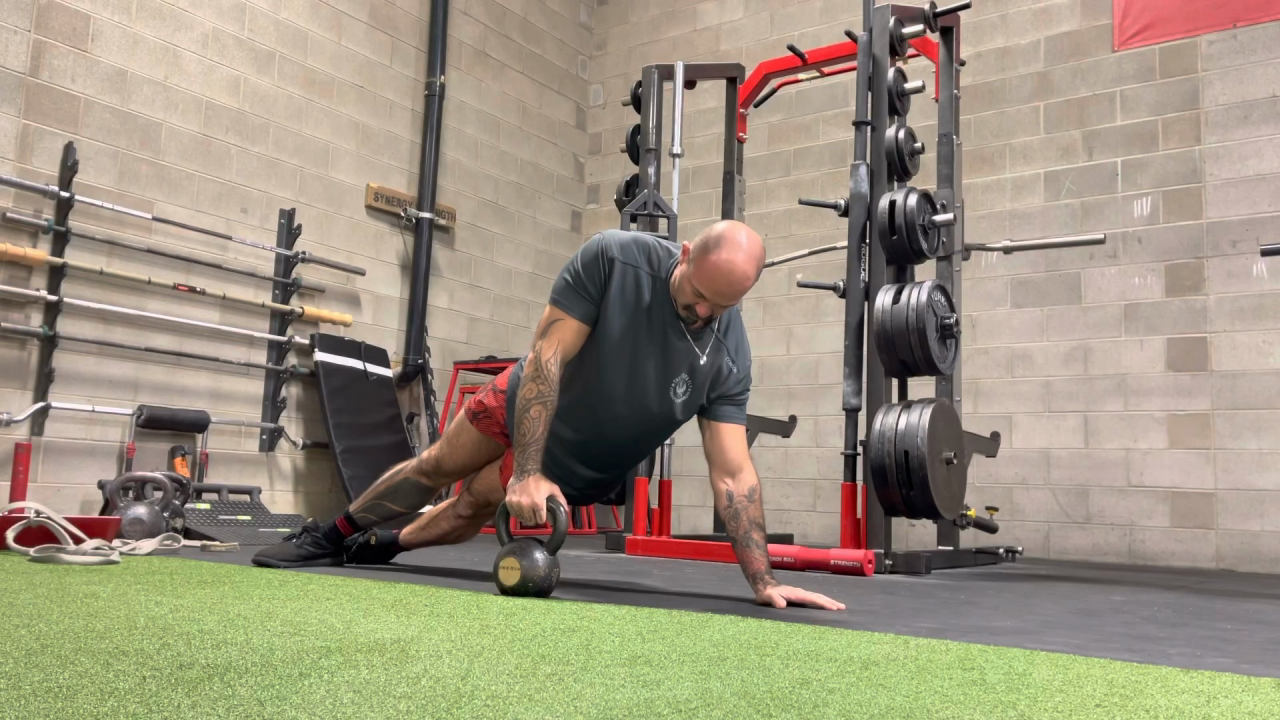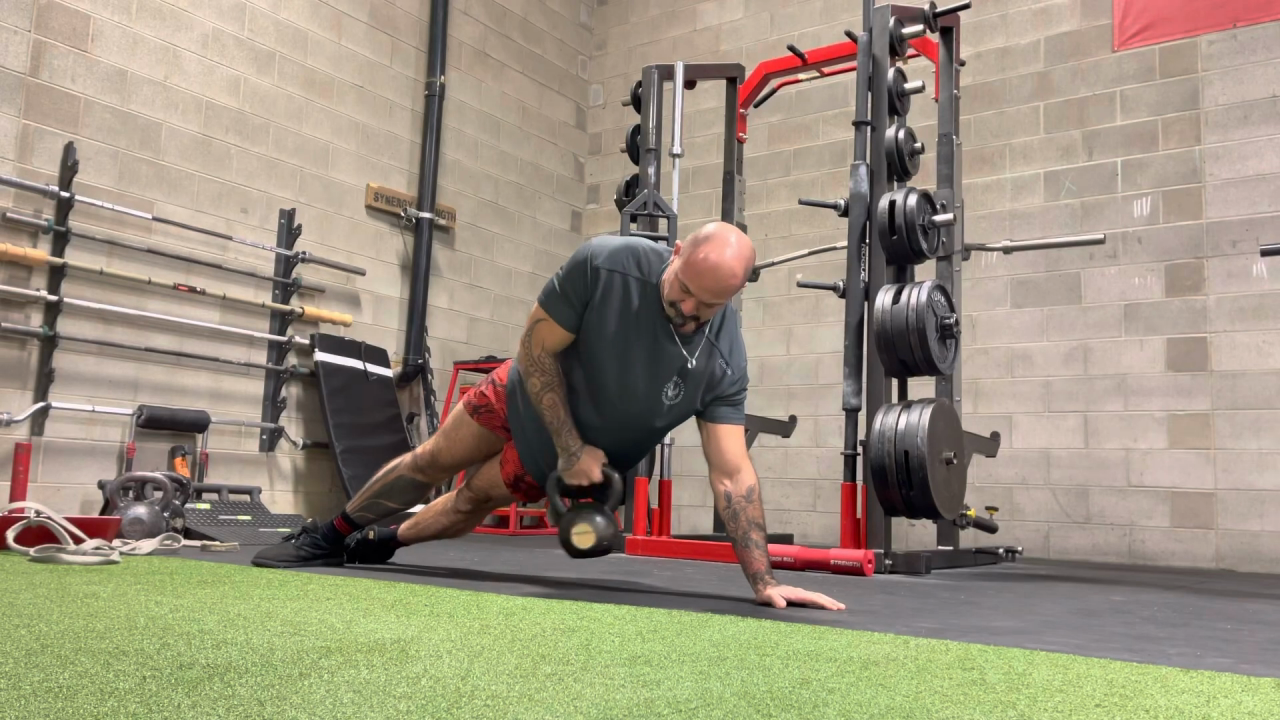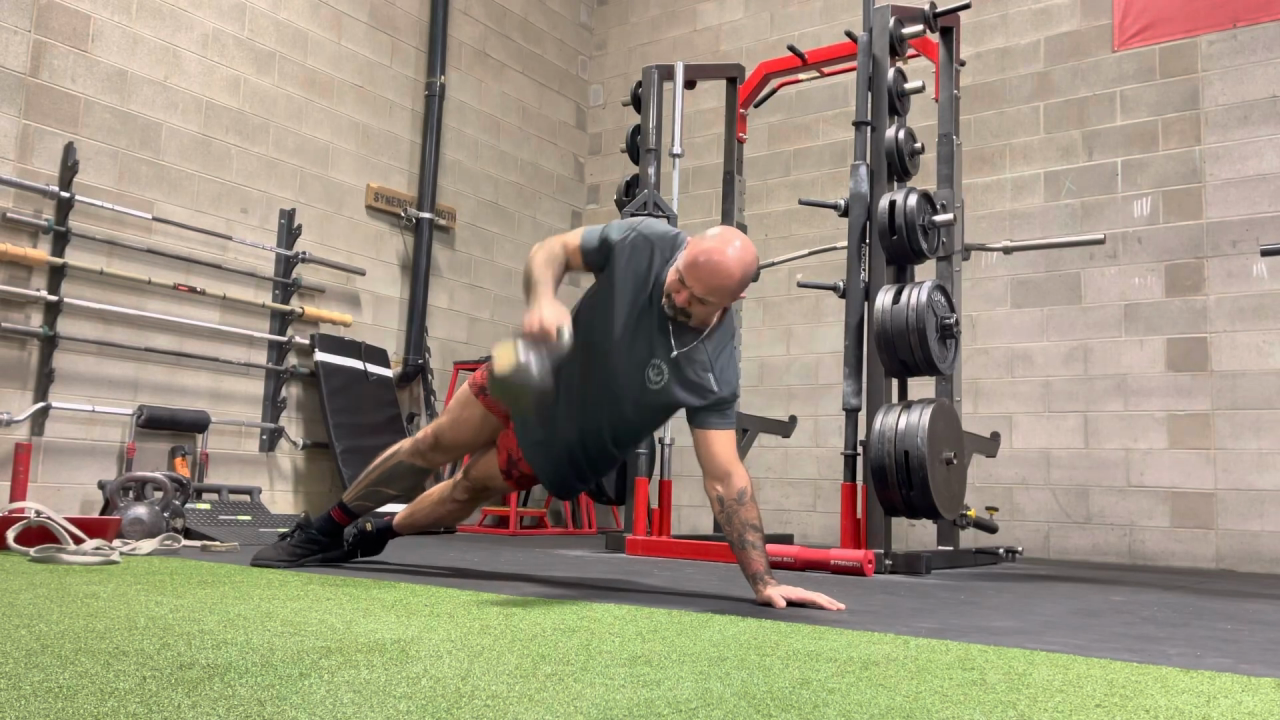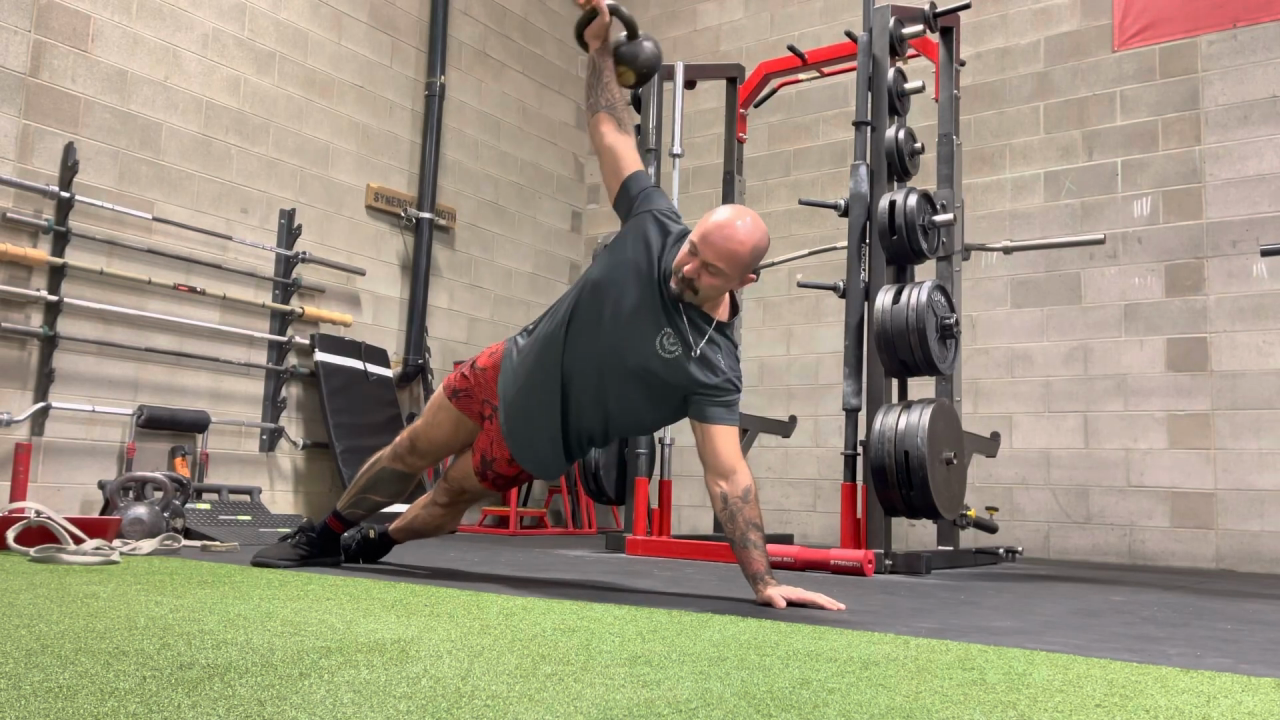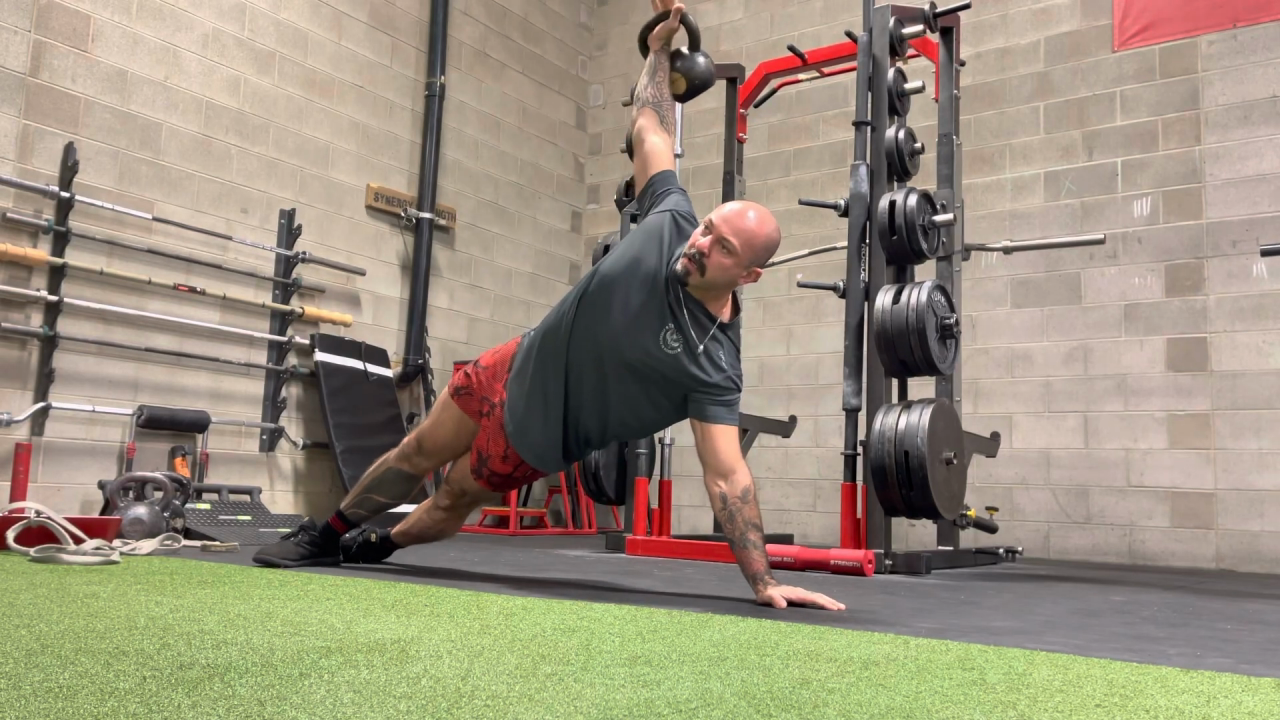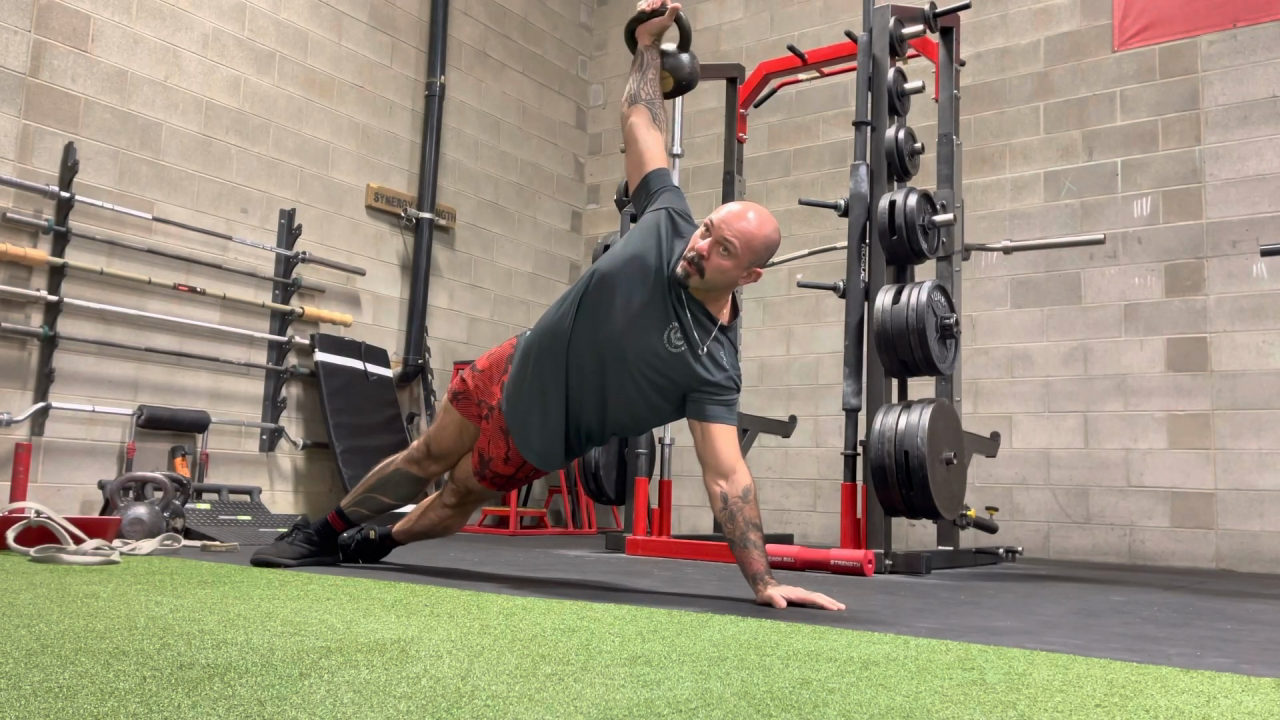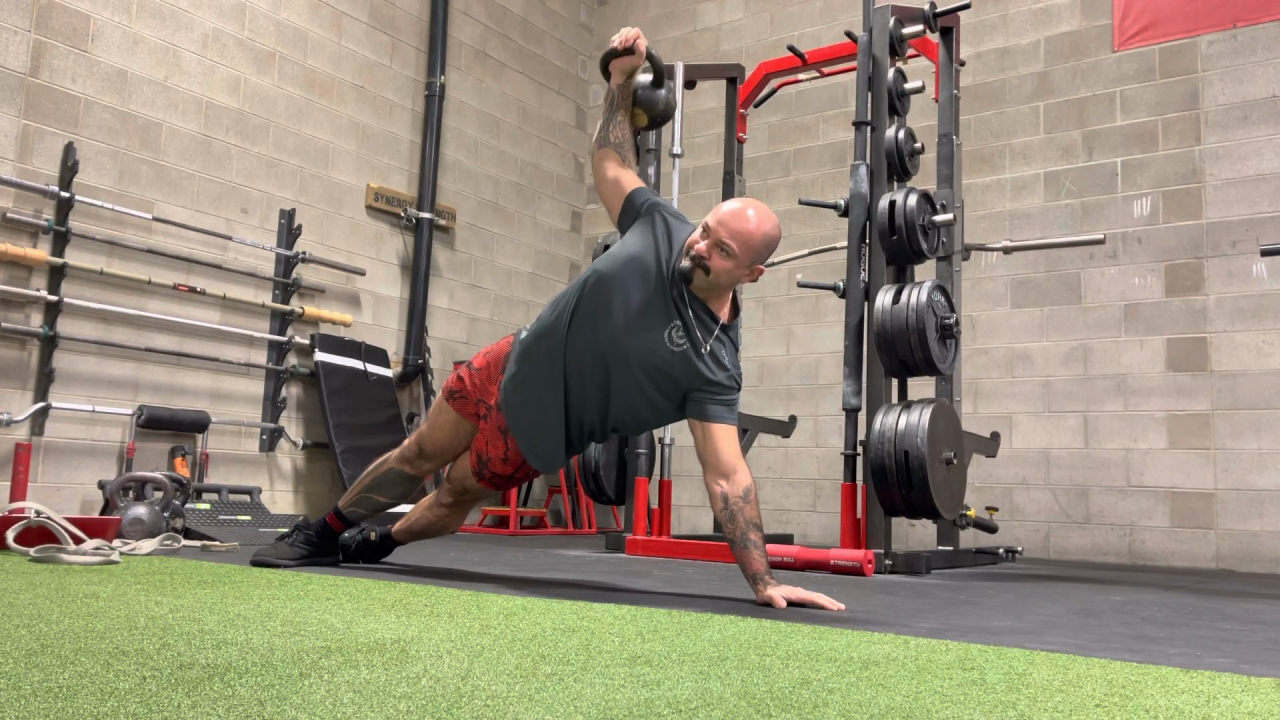
dt=0.7s
person 1, frame 1
left shoulder: (728, 357)
right shoulder: (612, 258)
left elbow: (731, 474)
right elbow: (548, 356)
left wrist: (764, 580)
right wrist: (526, 471)
left hip: (581, 465)
right hip: (526, 402)
left knee: (474, 507)
right knee: (437, 468)
left ankle: (380, 546)
right ankle: (333, 535)
person 1, frame 2
left shoulder: (723, 360)
right shoulder: (603, 263)
left elbow: (731, 474)
right elbow: (536, 348)
left wrist: (764, 581)
right wrist: (571, 450)
right hip: (526, 397)
left knee: (474, 500)
right knee: (430, 464)
left ankle: (378, 543)
right ankle: (329, 536)
person 1, frame 3
left shoulder: (712, 370)
right shoulder: (646, 241)
left elbow: (725, 476)
right elbow: (552, 250)
left wrist: (763, 580)
right wrist: (542, 298)
left hip: (560, 439)
left knee: (471, 488)
right knee: (431, 446)
left ankle: (373, 535)
right ankle: (327, 529)
person 1, frame 4
left shoulder: (711, 364)
right shoulder: (656, 224)
left elbow: (728, 476)
right elbow: (609, 131)
left wrist: (764, 582)
left hip: (536, 433)
right hip: (510, 370)
left knee: (453, 495)
right knee: (411, 452)
left ankle: (370, 543)
right ankle: (324, 536)
person 1, frame 5
left shoulder: (713, 361)
right shoulder: (670, 221)
left elbow: (727, 477)
right elbow: (651, 129)
left wrist: (763, 580)
left hip: (539, 430)
right hip: (519, 367)
left knee: (456, 497)
right knee: (419, 453)
left ankle: (372, 546)
right ankle: (330, 535)
person 1, frame 6
left shoulder: (712, 361)
right shoulder: (668, 221)
left elbow: (726, 475)
right elbow: (640, 125)
left wrist: (763, 580)
left hip: (541, 428)
right hip: (516, 369)
left knee: (461, 495)
right knee: (427, 457)
left ankle: (372, 543)
right ankle: (326, 532)
person 1, frame 7
left shoulder: (713, 361)
right shoulder: (664, 231)
left elbow: (726, 476)
right elbow: (609, 164)
left wrist: (764, 579)
right wrist: (621, 78)
left hip: (539, 428)
right hip: (512, 366)
left knee: (459, 492)
right knee: (419, 455)
left ankle: (372, 543)
right ankle: (324, 533)
